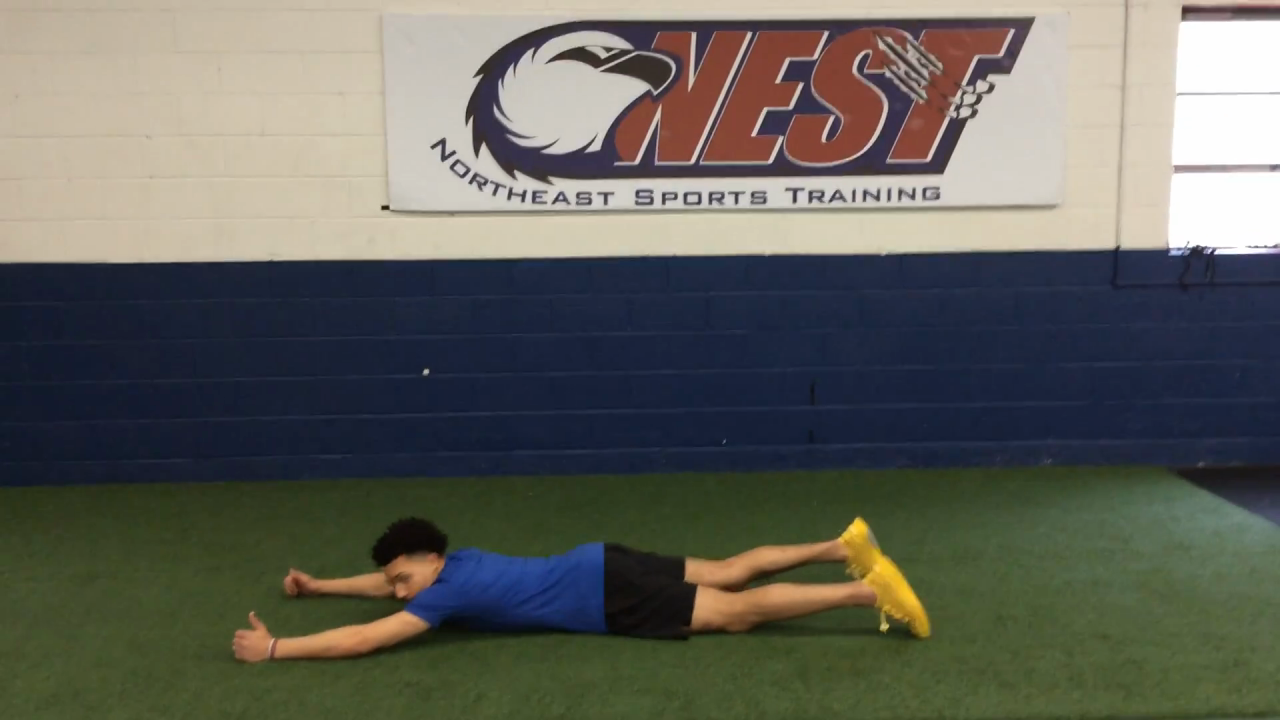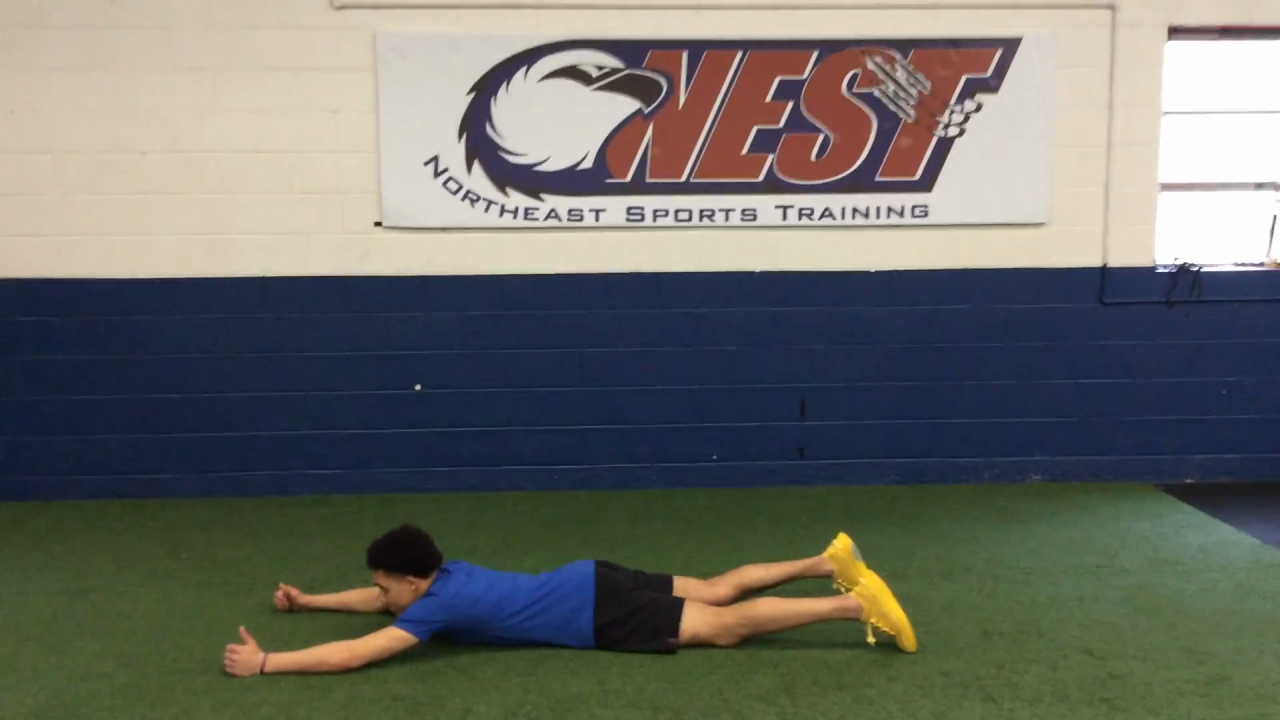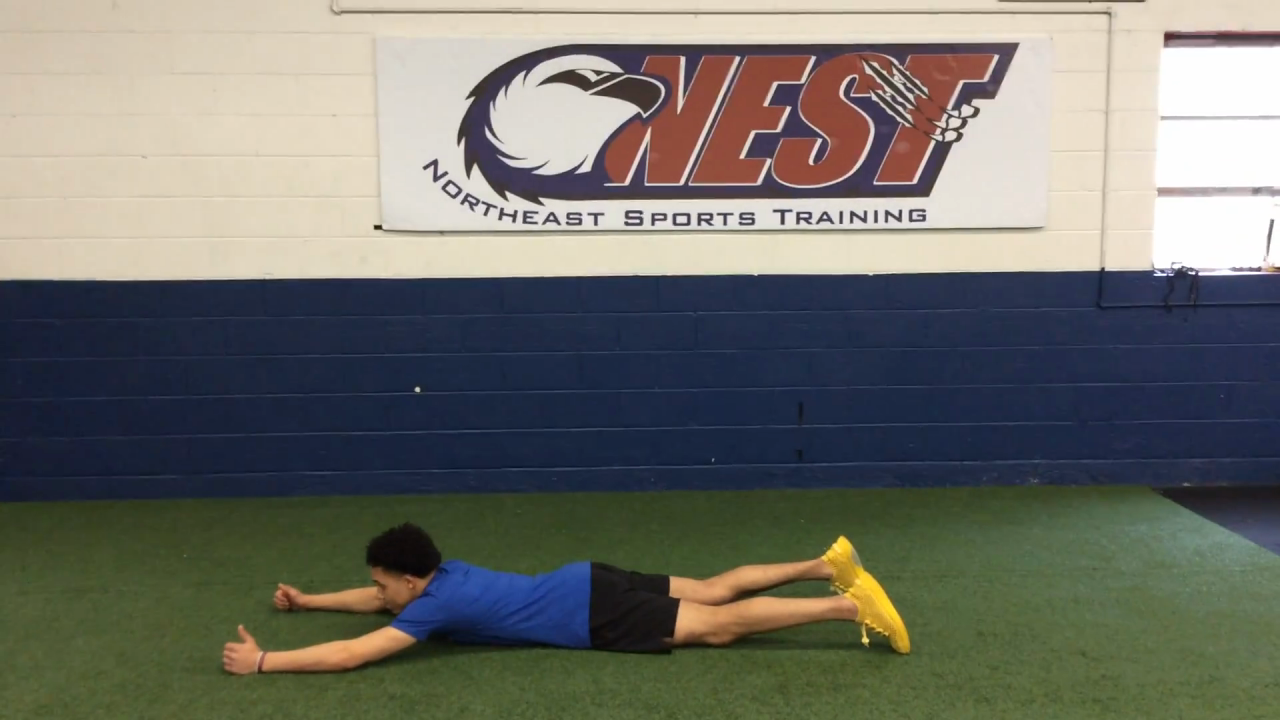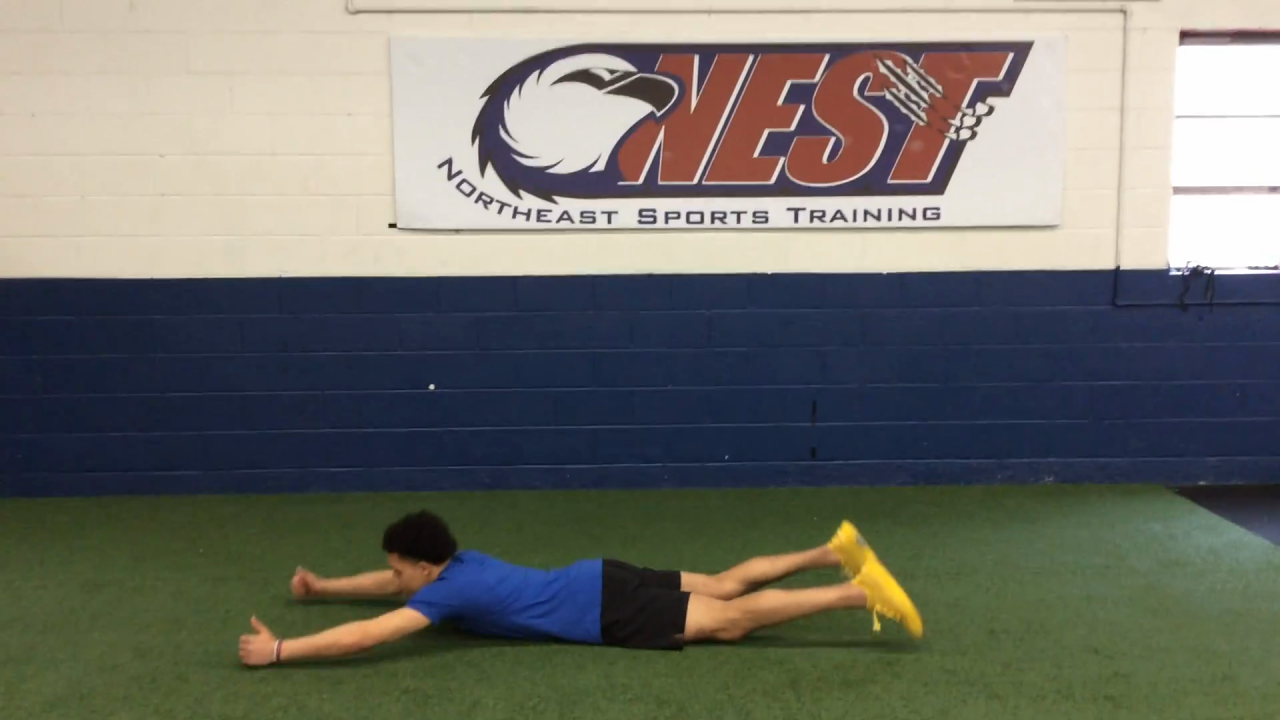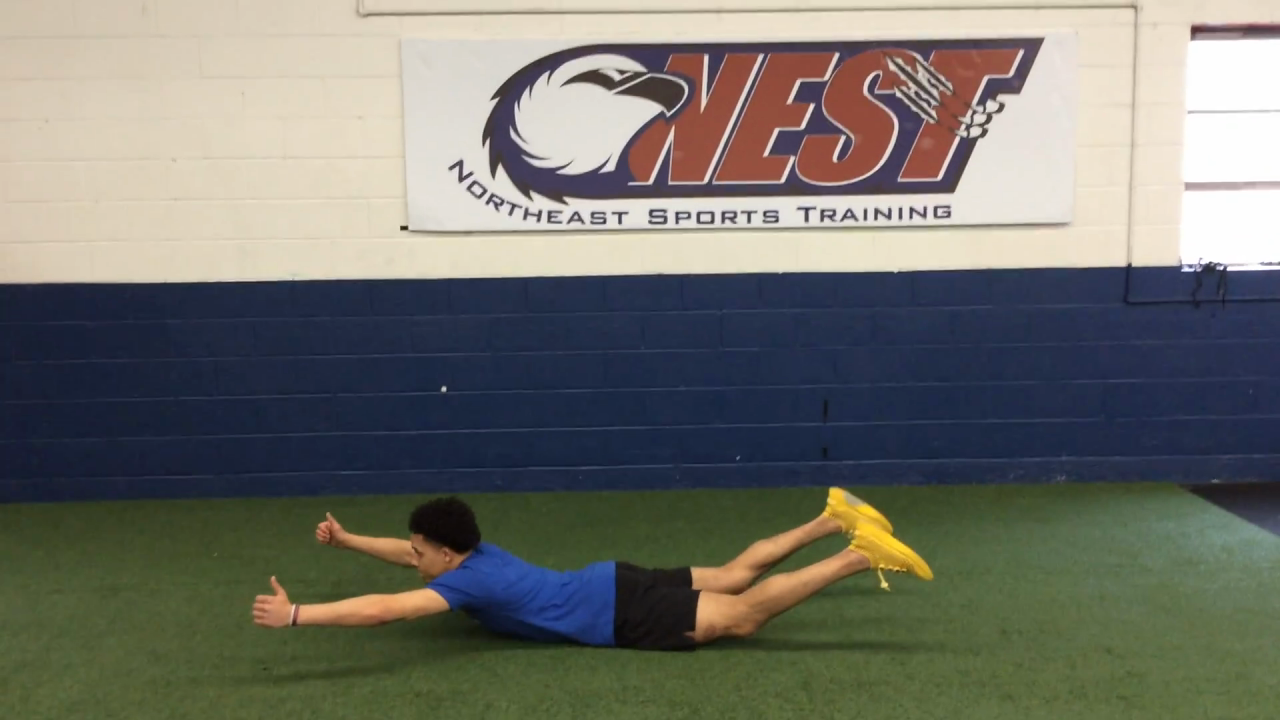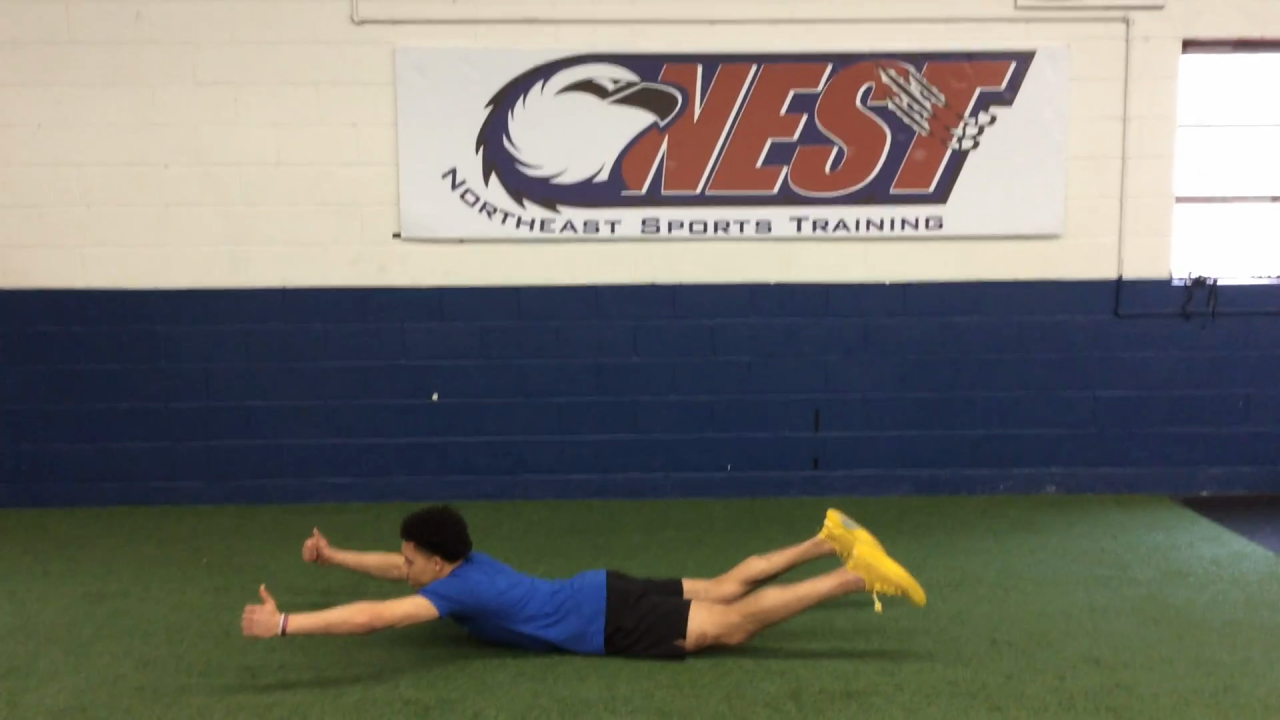
dt=0.3s
person 1, frame 1
left shoulder: (448, 592)
right shoulder: (451, 561)
left elbow: (361, 640)
right elbow: (386, 582)
left wrist: (275, 649)
right wrist: (318, 585)
left hip: (607, 598)
right hip: (601, 568)
left knee: (736, 612)
right knee: (727, 572)
left ankle: (867, 590)
right ankle: (841, 547)
person 1, frame 2
left shoulder: (438, 606)
right shoulder: (444, 573)
left elbow: (352, 656)
right elbow: (379, 599)
left wrist: (263, 663)
right wrist: (307, 600)
left hip: (597, 615)
right hip: (592, 583)
left knee: (724, 627)
right knee: (717, 592)
left ankle: (854, 603)
right ankle: (828, 562)
person 1, frame 3
left shoulder: (434, 607)
right shoulder: (442, 573)
left elbow: (350, 655)
right elbow: (378, 600)
left wrist: (263, 661)
right wrist: (307, 600)
left hip: (593, 615)
right hip: (588, 586)
left knee: (719, 626)
right knee: (713, 589)
left ankle: (850, 603)
right ankle: (826, 564)
person 1, frame 4
left shoulder: (447, 592)
right shoulder: (455, 561)
left elbow: (366, 635)
right elbow: (394, 583)
left wrist: (278, 650)
right wrist: (324, 586)
left hip: (604, 613)
right hip: (599, 582)
left knee: (728, 621)
right knee: (725, 585)
left ankle: (858, 592)
right ankle: (833, 552)
person 1, frame 5
left shoulder: (465, 583)
right shoulder: (473, 552)
left elbow: (382, 609)
right elbow: (413, 556)
left wrist: (295, 616)
right wrist: (347, 540)
left hip: (618, 614)
right hip: (613, 586)
left knee: (742, 617)
right knee: (732, 577)
left ankle: (862, 552)
right ankle: (832, 519)
person 1, frame 6
left shoulder: (455, 590)
right shoulder: (465, 560)
left elbow: (371, 617)
right elbow: (401, 570)
left wrist: (283, 623)
right wrist: (333, 555)
left hip: (609, 624)
right hip: (604, 595)
left knee: (733, 626)
right knee: (724, 590)
left ankle: (855, 574)
right ankle: (826, 540)
